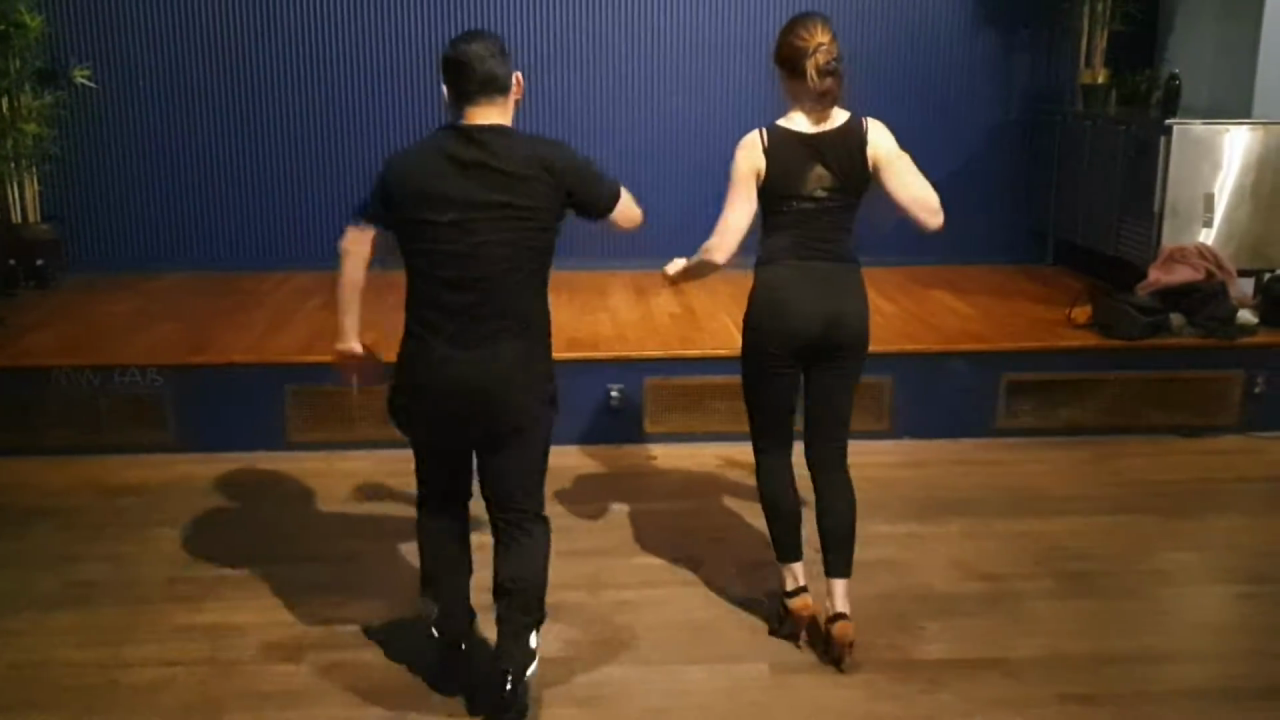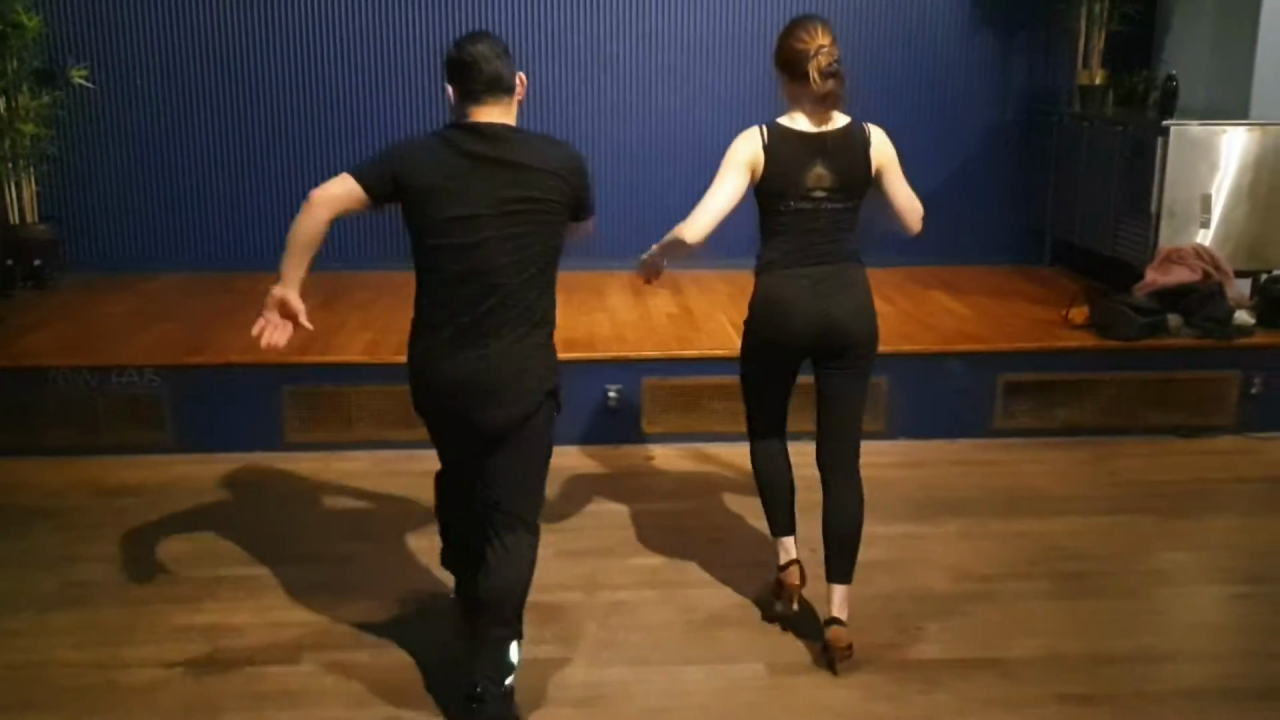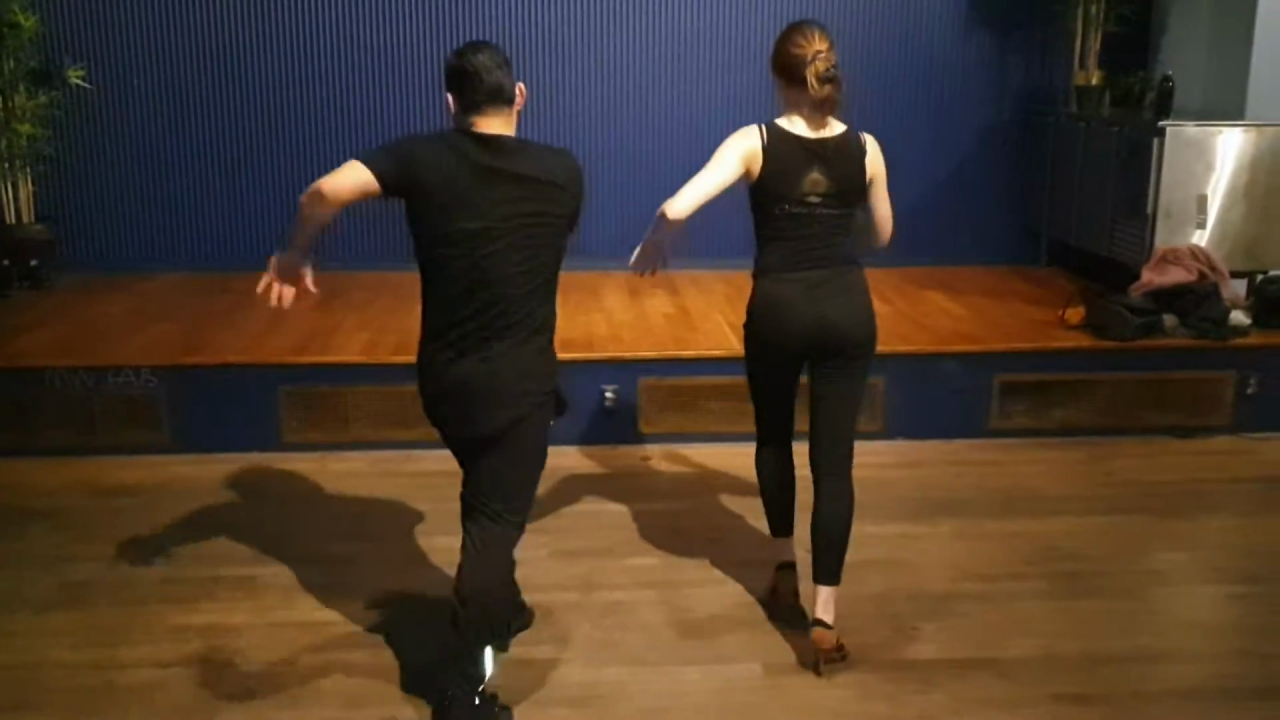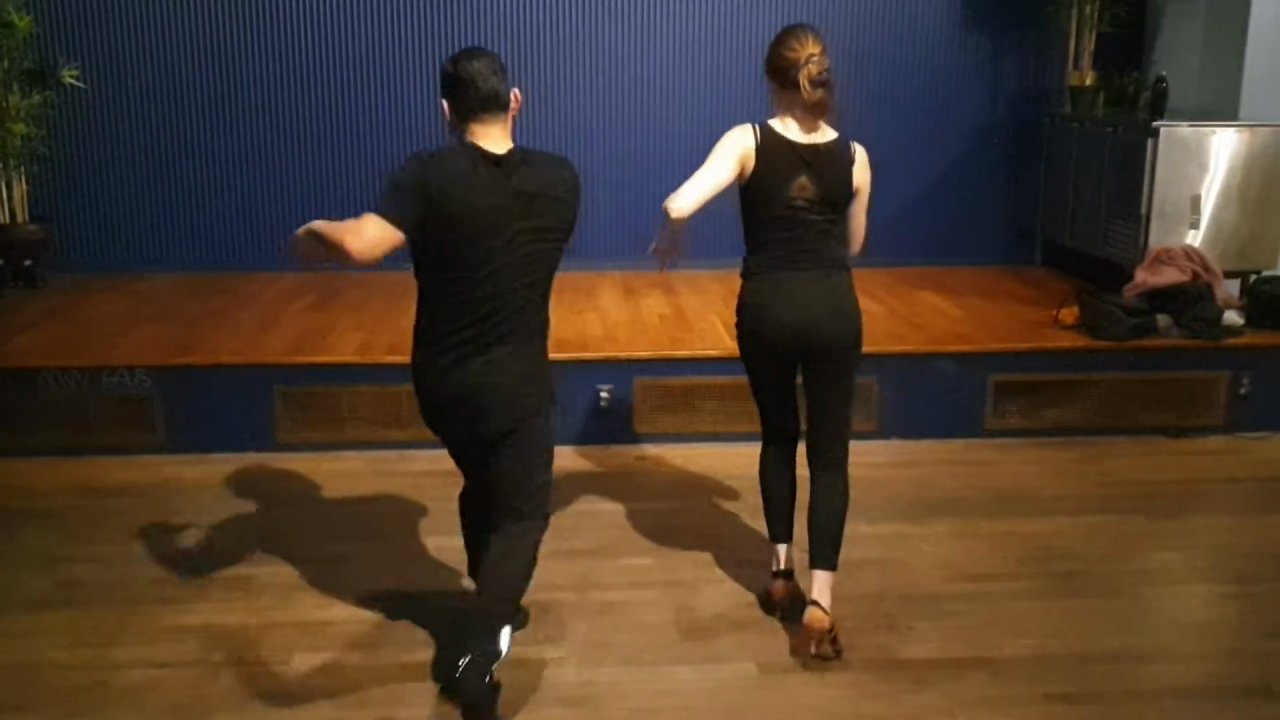
dt=0.1s
person 1, frame 1
left shoulder: (406, 166)
right shoulder: (550, 162)
left elbow: (355, 250)
right elbow: (630, 216)
left wrist: (350, 333)
left hip: (428, 375)
right hip: (517, 377)
left knee: (441, 507)
right knee: (519, 518)
left ankle: (452, 635)
person 1, frame 2
left shoulder: (419, 159)
right shoulder: (562, 162)
left elbow: (324, 203)
right elbow: (581, 224)
left wrist: (286, 289)
left hip: (438, 372)
right hip: (521, 373)
left knee: (460, 482)
right knee: (511, 520)
left ankle: (476, 606)
person 1, frame 3
left shoulder: (424, 158)
right shoulder: (562, 171)
left elbow: (327, 191)
left wrist: (291, 258)
left hip: (445, 376)
right hip: (520, 379)
left knee: (482, 491)
right knee: (497, 522)
left ankle: (494, 609)
person 1, frame 4
left shoulder: (430, 176)
right shoulder: (561, 177)
left elbow: (366, 247)
left wrist: (319, 232)
left hip: (443, 379)
right hip: (518, 378)
left knee: (482, 490)
right knee: (522, 518)
left ankle: (493, 618)
right ankle: (474, 659)
person 2, frame 1
left shoulder: (758, 145)
right shoulder: (870, 136)
left elbow: (720, 251)
right elbow: (931, 217)
left wrist: (680, 271)
right wrist: (886, 180)
left hip: (780, 304)
right hip: (844, 304)
left knee: (773, 450)
right knee: (830, 455)
left ankle: (795, 590)
right ankle: (840, 609)
person 2, frame 2
left shoulder: (759, 143)
right shoulder: (872, 142)
left elbow: (694, 231)
right elbow: (913, 222)
left wrist: (657, 255)
left hip: (780, 306)
right hip: (850, 308)
left knee: (766, 434)
right knee: (841, 458)
left ankle: (788, 560)
right ankle: (838, 617)
person 2, frame 3
left shoulder: (754, 142)
right shoulder: (864, 149)
left elbow: (677, 209)
right elbow: (880, 236)
left wrist: (649, 248)
left hip: (779, 308)
right hip: (847, 309)
left knee: (773, 436)
right knee: (833, 460)
left ankle: (783, 565)
right ankle: (824, 620)
person 2, frame 4
left shoulder: (745, 142)
right shoulder: (853, 158)
left elbow: (678, 205)
right elbow: (852, 246)
left wrist: (665, 237)
left hip: (765, 310)
right hip: (834, 312)
left knee: (778, 438)
right knee: (829, 457)
left ankle: (781, 569)
right ankle: (819, 603)
